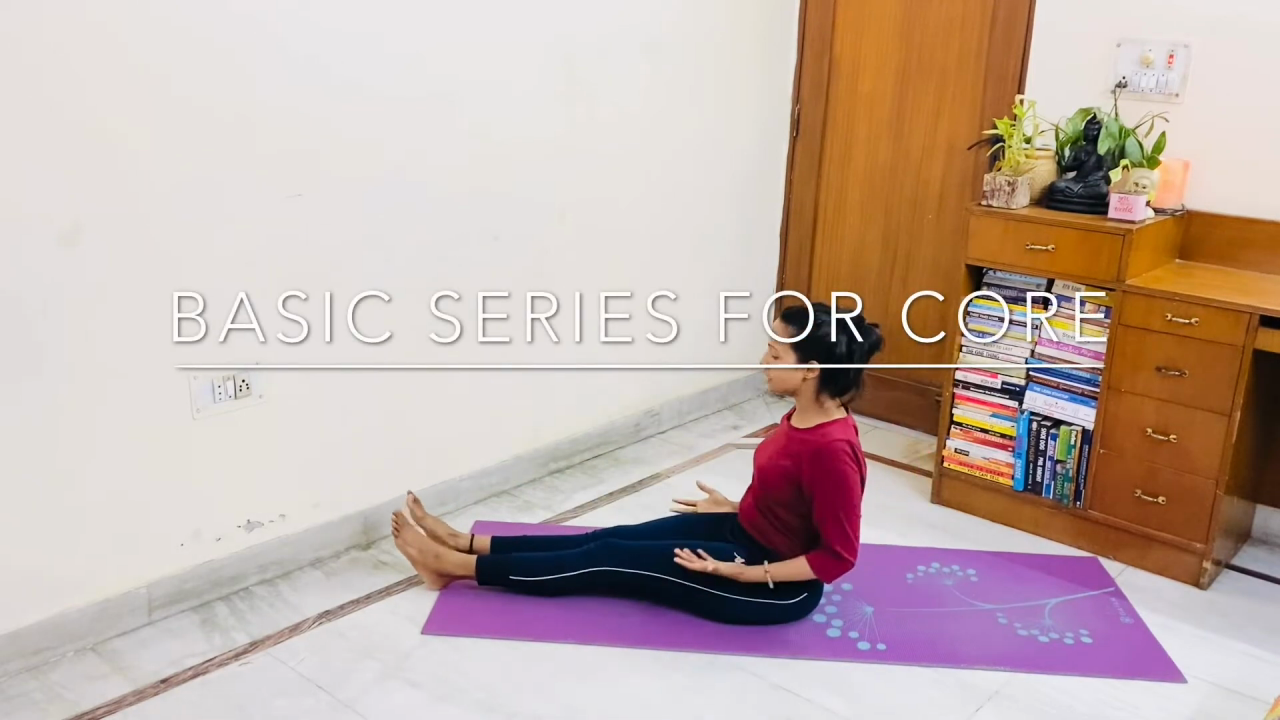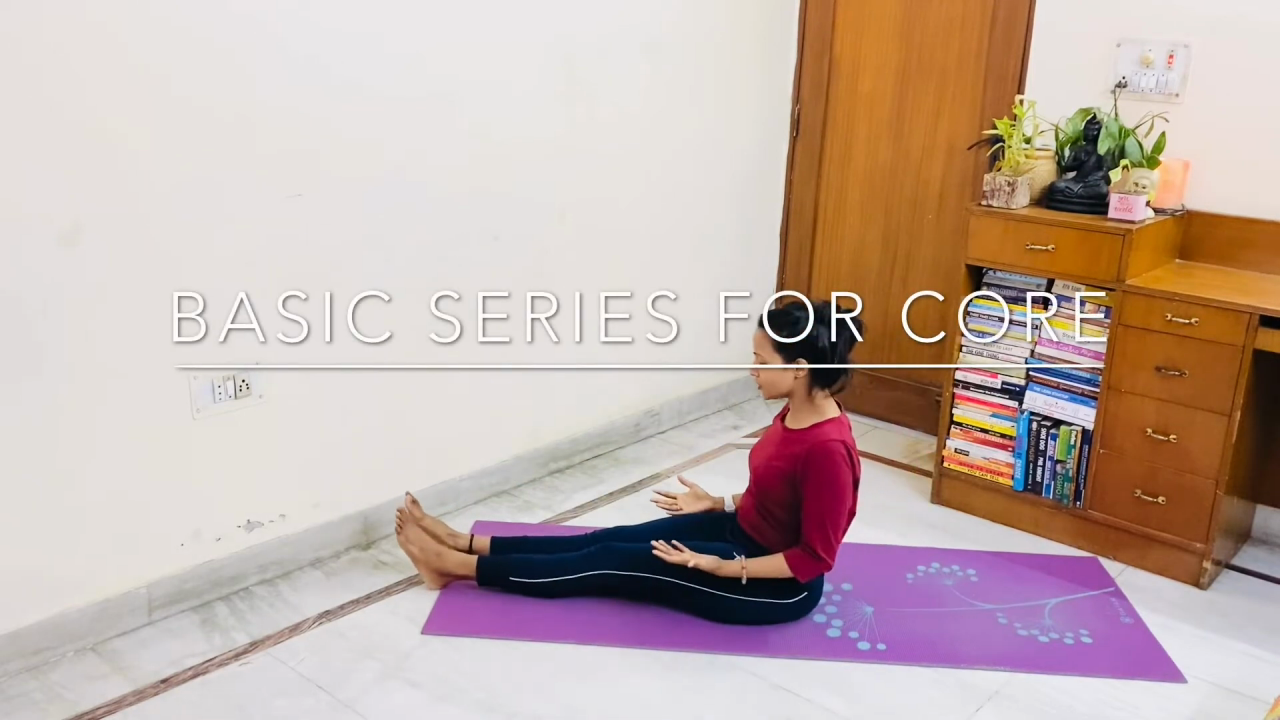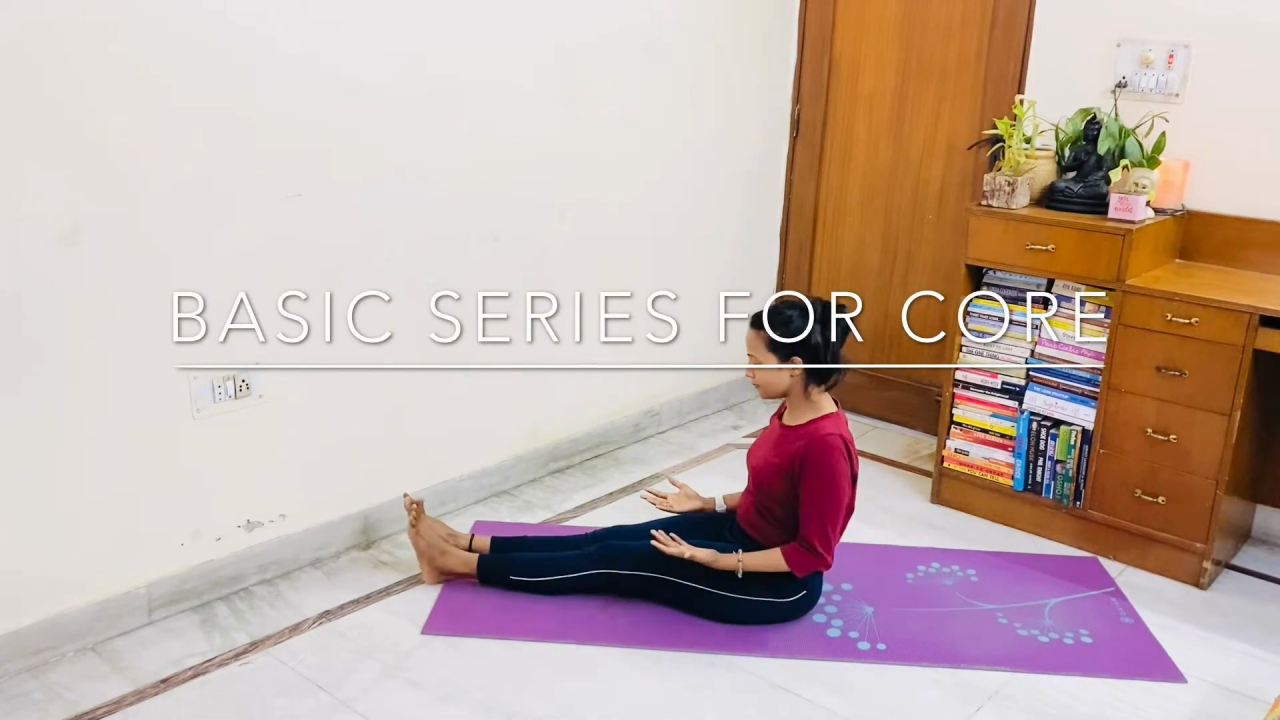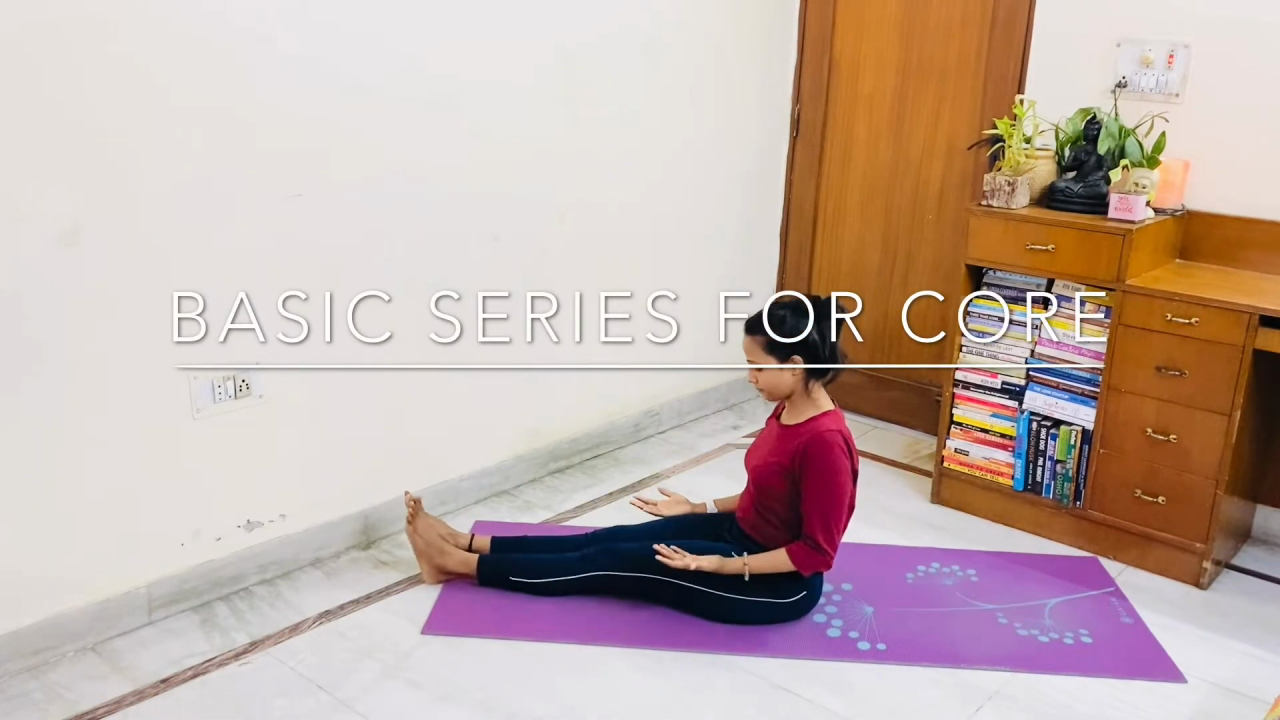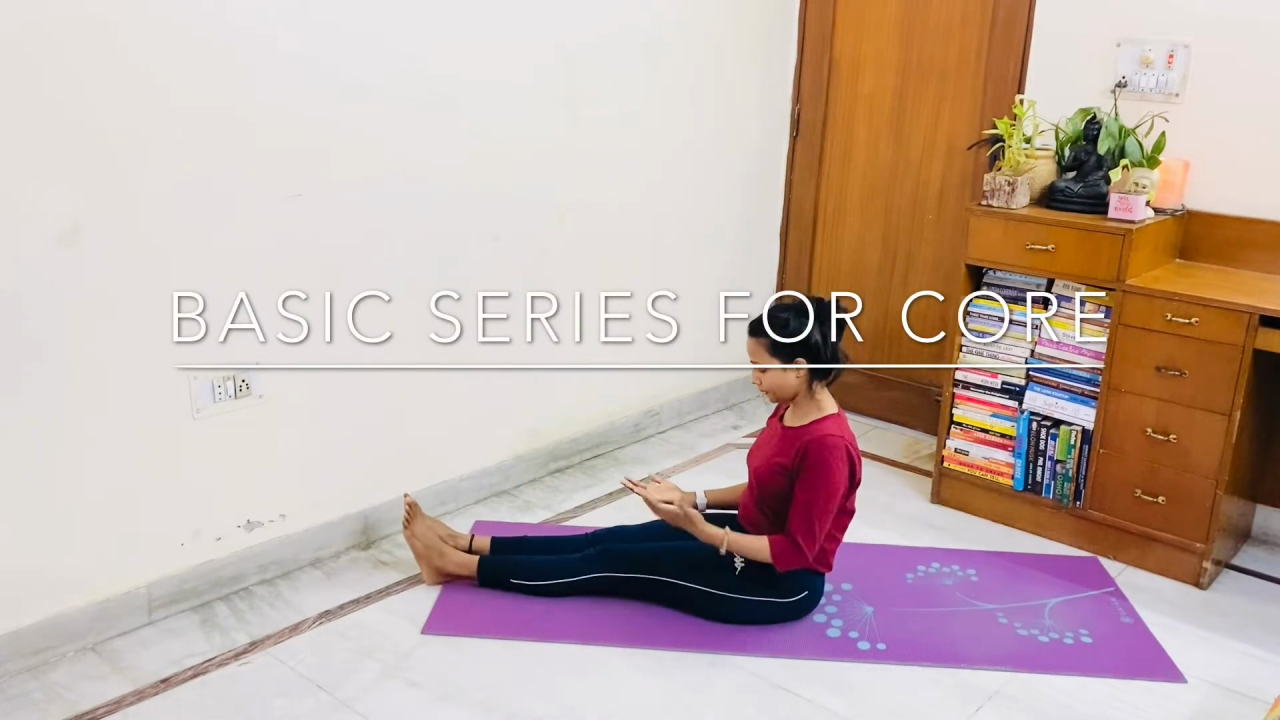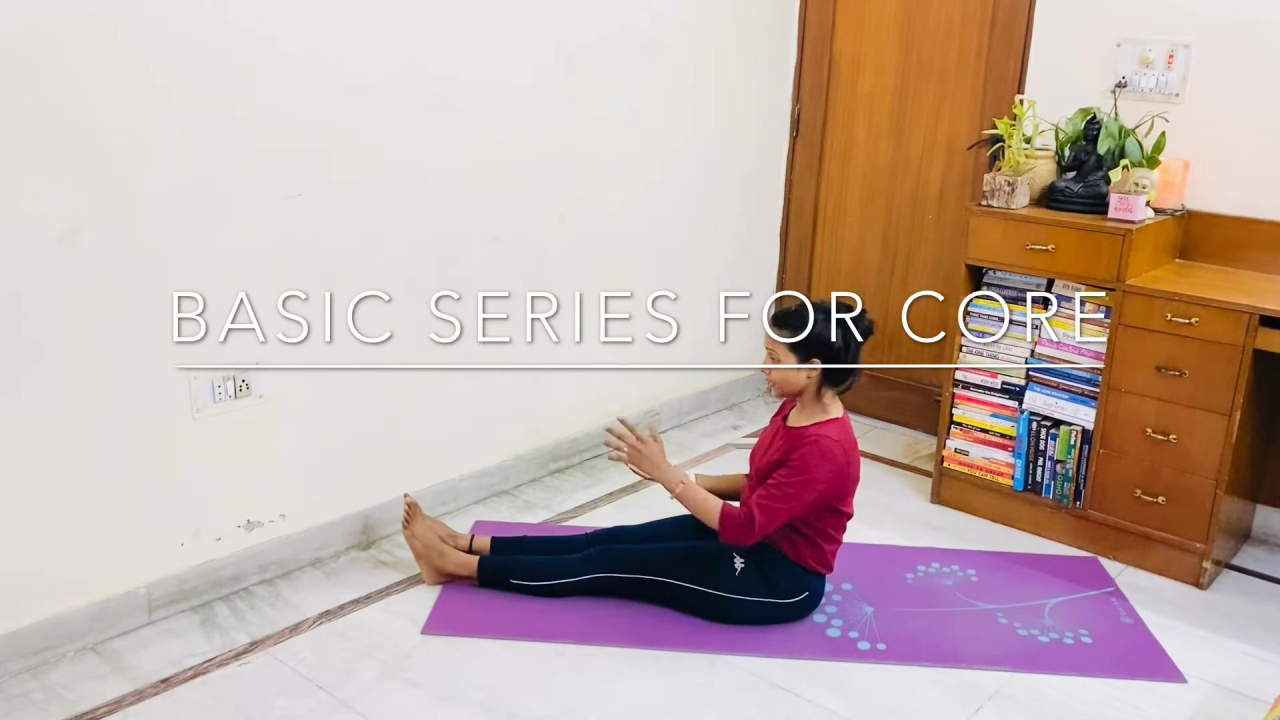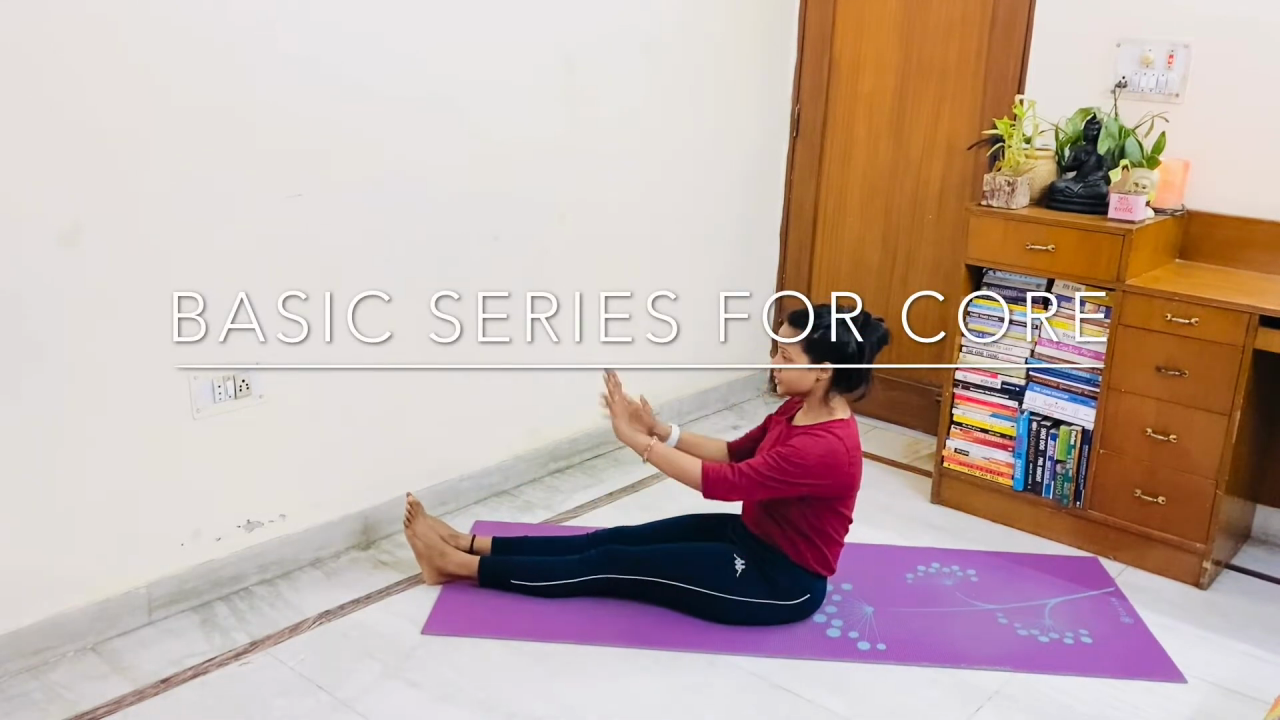
dt=0.2s
person 1, frame 1
left shoulder: (831, 448)
right shoulder: (805, 414)
left elbow: (838, 556)
left wrist: (745, 575)
right wrist: (733, 507)
left hip: (781, 586)
right hip: (749, 535)
left knee: (611, 560)
right knee: (612, 539)
left ankle: (456, 566)
right ankle: (465, 543)
person 1, frame 2
left shoulder: (827, 448)
right shoulder: (798, 413)
left elbow: (815, 557)
left wrist: (722, 569)
right wrist: (719, 503)
left hip: (780, 586)
right hip: (747, 535)
left knee: (613, 562)
right knee: (611, 540)
left ankle: (457, 566)
right ankle: (466, 543)
person 1, frame 3
left shoulder: (825, 443)
right shoulder: (794, 411)
left elbow: (813, 553)
left wrist: (714, 562)
right wrist: (708, 504)
left hip: (779, 585)
right hip: (745, 534)
left knee: (613, 560)
right knee: (609, 539)
left ankle: (456, 564)
right ankle: (466, 543)
person 1, frame 4
left shoulder: (824, 441)
right shoulder: (791, 410)
left elbow: (817, 551)
left wrist: (723, 566)
right wrist: (698, 509)
left hip: (780, 585)
right hip: (747, 535)
left knee: (613, 563)
right knee: (610, 540)
left ankle: (457, 563)
right ankle: (466, 543)
person 1, frame 5
left shoulder: (827, 444)
right shoulder: (792, 410)
left elbow: (798, 551)
left wrist: (702, 532)
right wrist: (694, 502)
left hip: (781, 585)
right hip: (754, 536)
left knee: (615, 564)
right knee: (611, 540)
left ankle: (458, 566)
right ankle: (466, 544)
person 1, frame 6
left shoulder: (825, 448)
right shoulder: (797, 409)
left elbow: (743, 527)
left wrist: (668, 478)
right wrist: (673, 474)
left hip: (782, 583)
right hip: (756, 545)
left knee: (616, 564)
right knee: (614, 539)
left ankle: (458, 566)
right ankle: (468, 544)
person 1, frame 7
left shoulder: (826, 449)
right shoulder: (801, 408)
left elbow: (723, 479)
right elbow: (738, 454)
left wrist: (635, 439)
right wrist: (660, 432)
left hip: (783, 583)
right hip: (754, 538)
left knee: (613, 565)
right knee: (614, 540)
left ankle: (459, 566)
right ankle: (469, 544)
